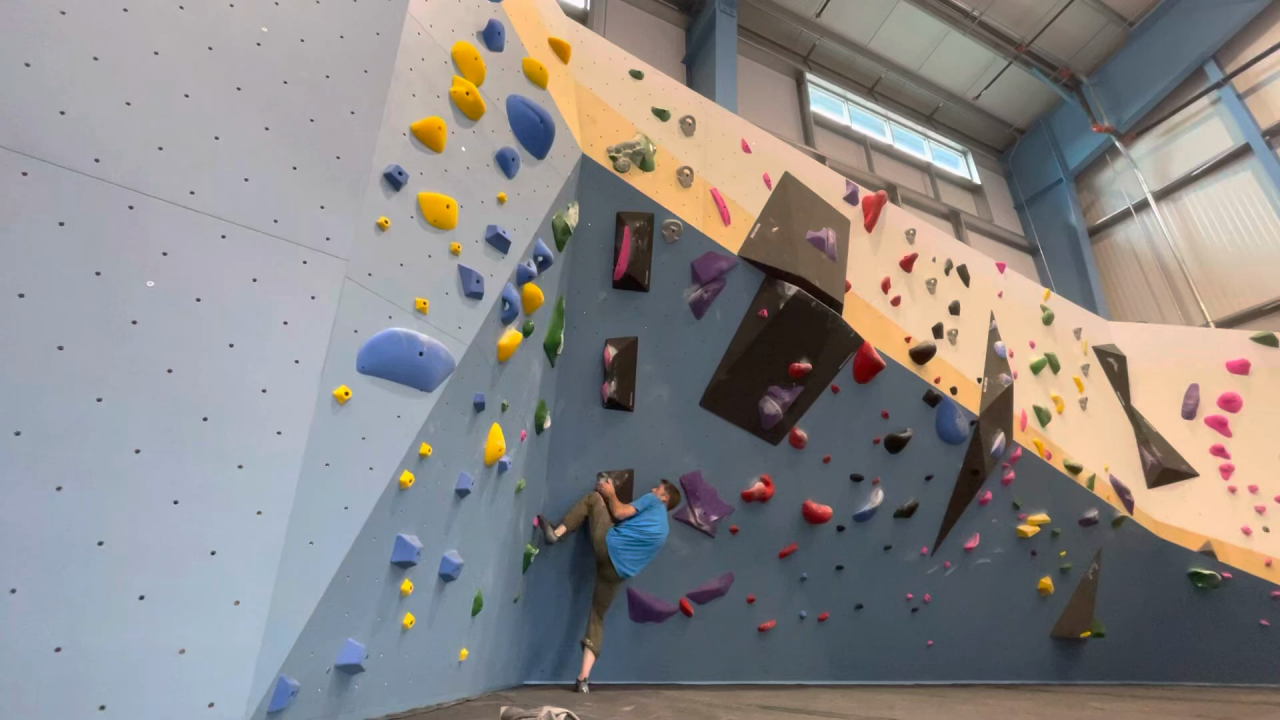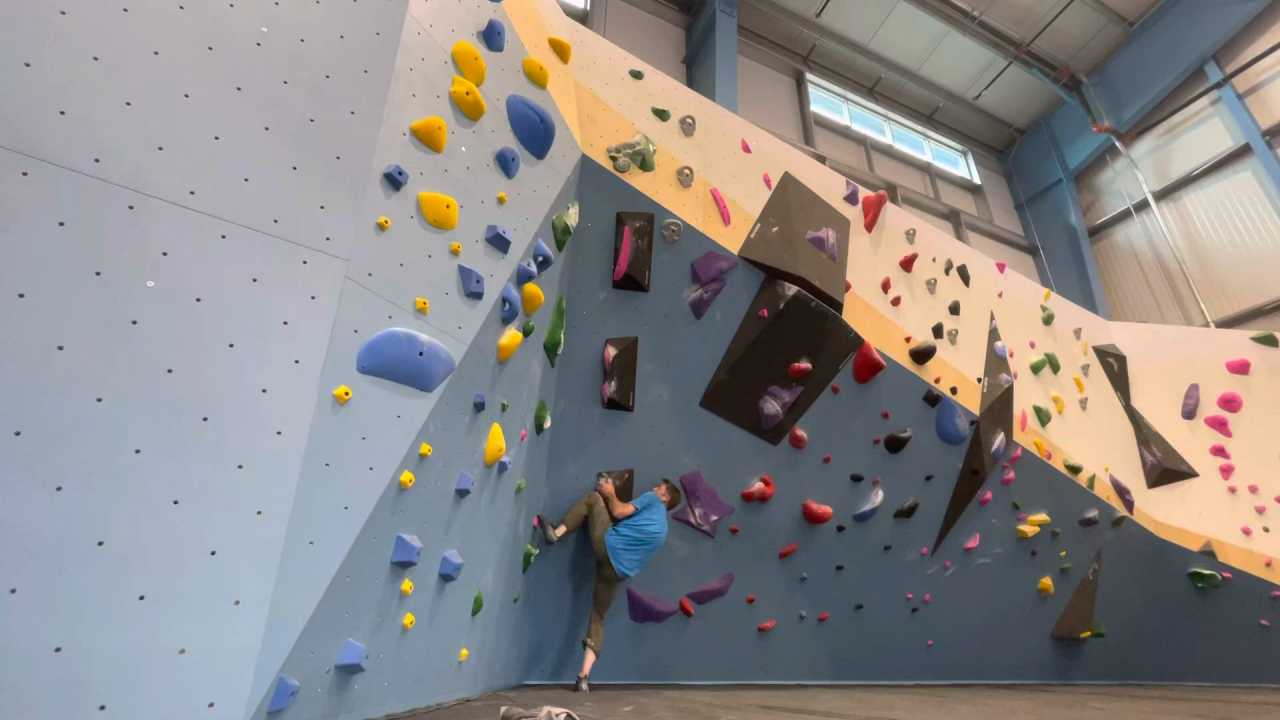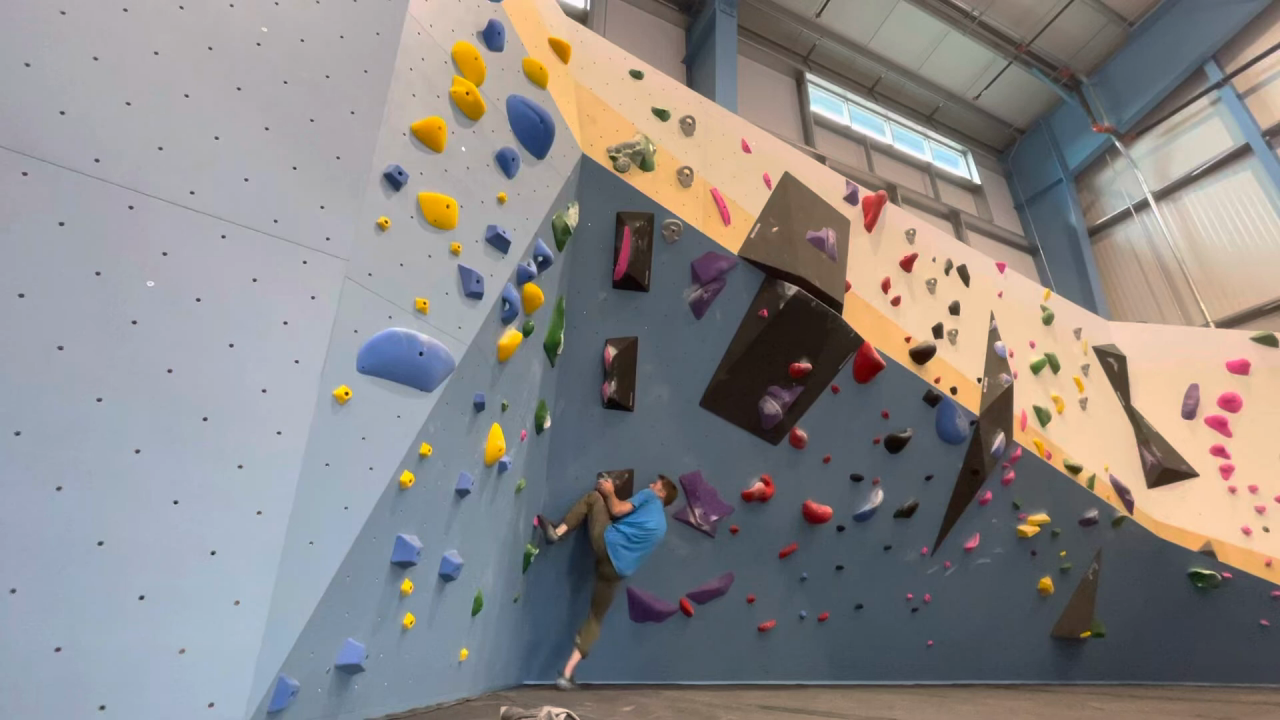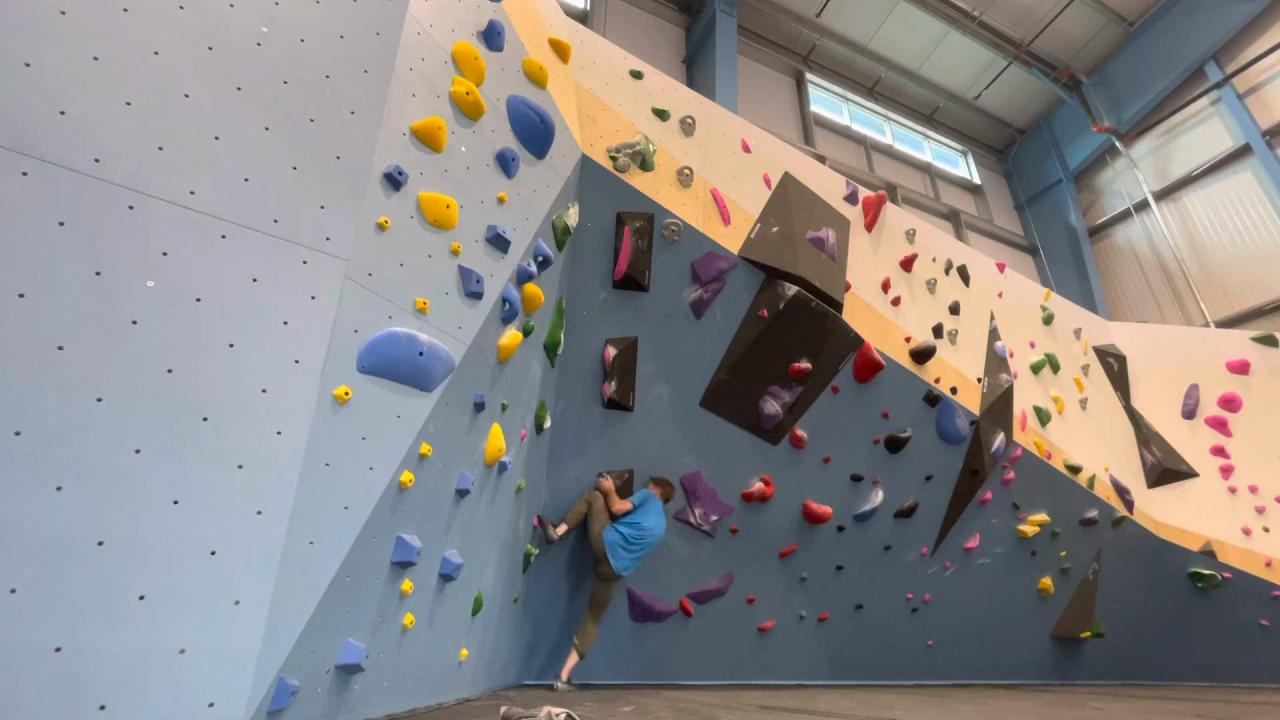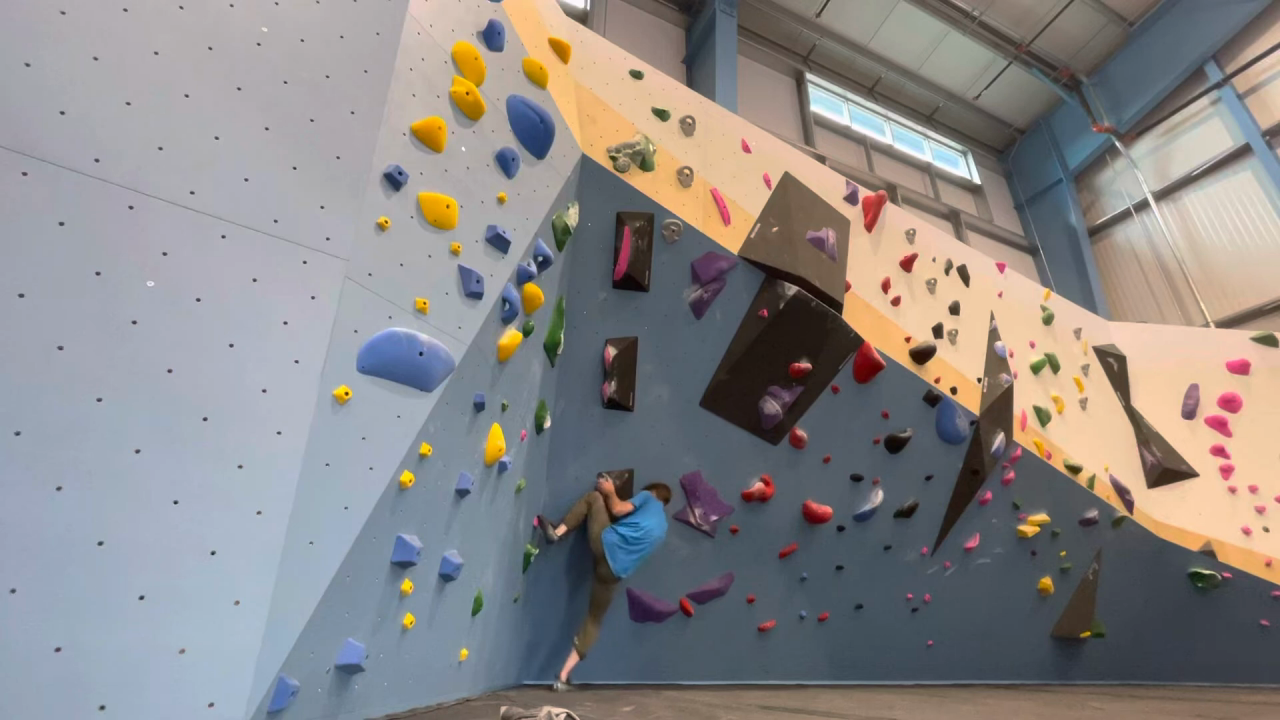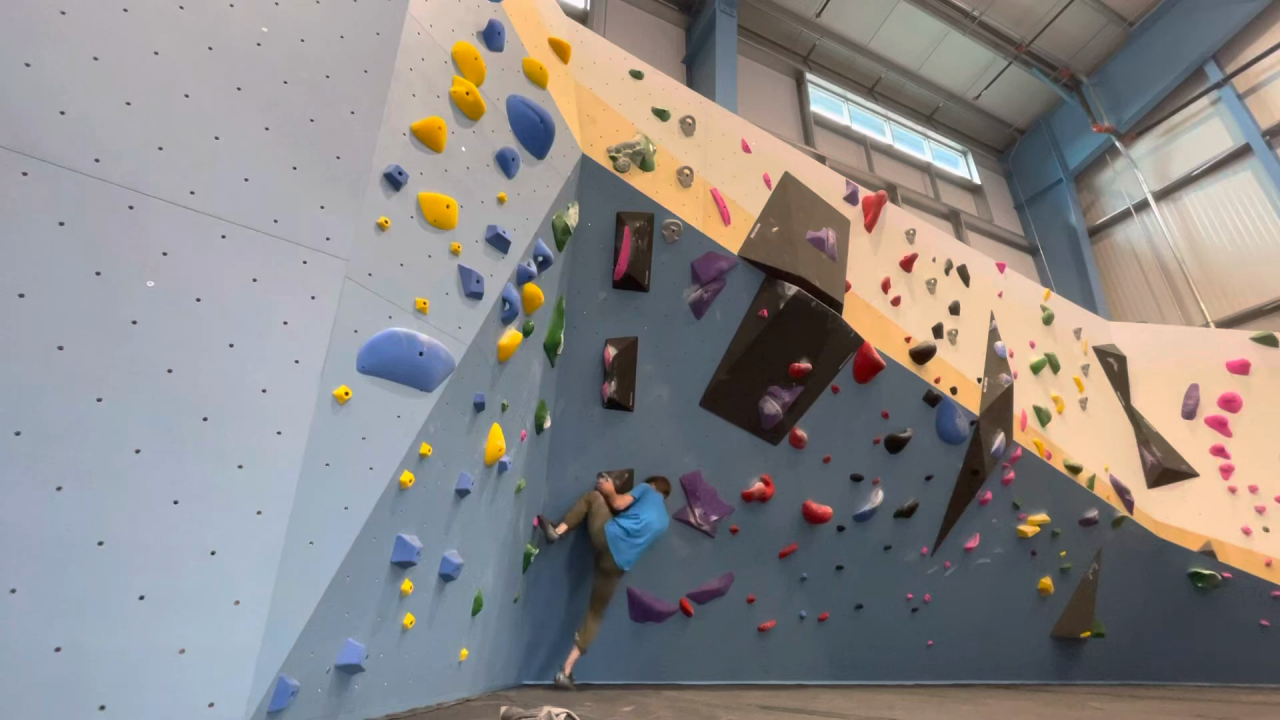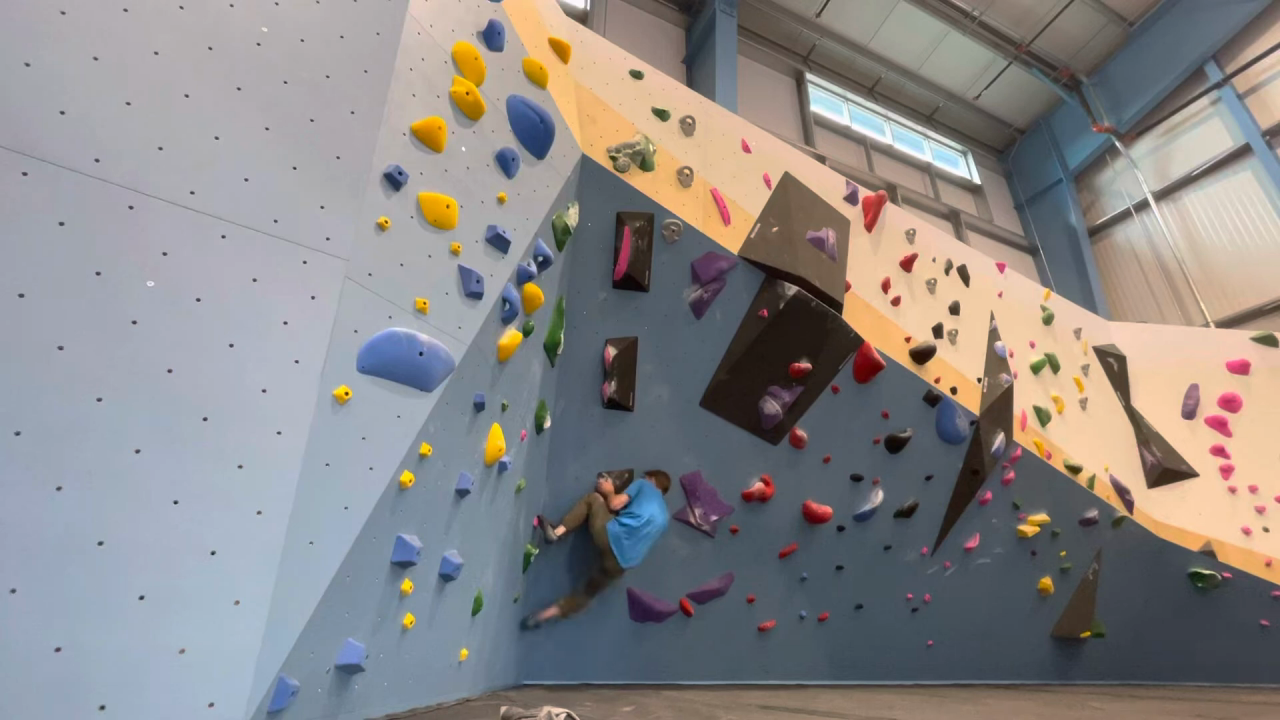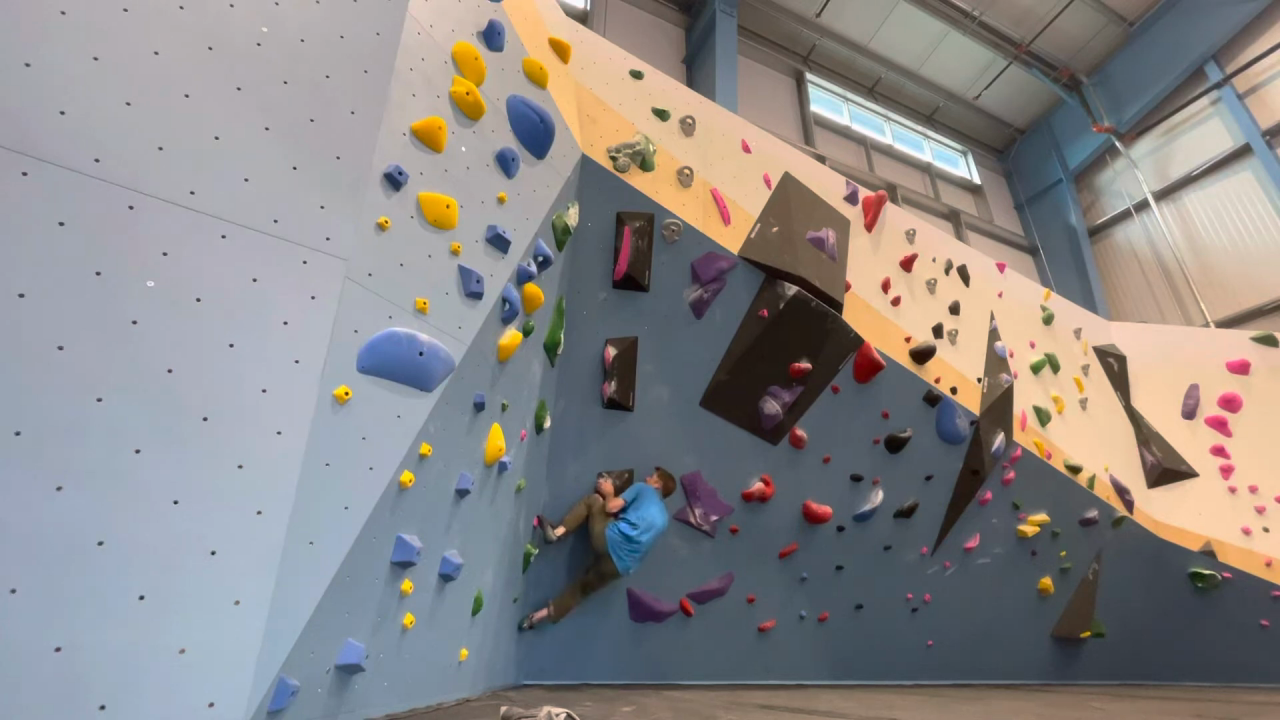
dt=0.2s
person 1, frame 1
left shoulder: (652, 501)
right shoulder: (663, 529)
left elbow: (620, 513)
left wrist: (610, 494)
left hip: (609, 543)
right hip: (619, 569)
left knee: (594, 497)
right knee: (597, 616)
left ankle: (556, 532)
right ankle: (583, 677)
person 1, frame 2
left shoulder: (651, 500)
right shoulder: (662, 528)
left elbow: (619, 512)
left wrist: (609, 494)
left hip: (608, 544)
right hip: (619, 569)
left knee: (594, 497)
right knee: (598, 616)
left ankle: (556, 532)
right ankle: (583, 675)
person 1, frame 3
left shoulder: (649, 496)
right shoulder: (661, 524)
left elbow: (617, 510)
left wrist: (609, 493)
left hip: (607, 541)
right hip: (617, 568)
left knee: (593, 497)
right knee: (595, 616)
left ankle: (557, 531)
right ankle: (567, 673)
person 1, frame 4
left shoulder: (649, 496)
right shoulder: (661, 525)
left elbow: (617, 508)
left wrist: (609, 490)
left hip: (607, 540)
right hip: (616, 567)
left knee: (594, 496)
right knee: (593, 617)
left ankle: (558, 531)
right ankle: (564, 676)
person 1, frame 5
left shoulder: (648, 498)
right shoulder: (662, 528)
left elbow: (618, 509)
left wrist: (609, 492)
left hip: (606, 542)
right hip: (616, 570)
left knee: (593, 496)
right knee: (594, 619)
left ankle: (557, 531)
right ankle: (563, 676)
person 1, frame 6
left shoulder: (647, 489)
right shoulder: (664, 521)
left elbow: (618, 504)
left wrist: (610, 491)
left hip: (609, 537)
right hip: (619, 563)
left knee: (593, 496)
right knee: (595, 613)
left ankle: (557, 531)
right ankle: (566, 669)
person 1, frame 7
left shoulder: (644, 485)
right shoulder: (664, 517)
left elbow: (615, 504)
left wrist: (609, 492)
left hip: (611, 537)
left knee: (594, 498)
right knee: (591, 589)
left ankle: (557, 531)
person 1, frame 8
left shoulder: (643, 489)
right shoulder: (663, 518)
left elbow: (611, 506)
left wrist: (607, 492)
left hip: (610, 540)
left knee: (593, 499)
right knee: (582, 587)
left ankle: (557, 531)
right ankle: (539, 616)
